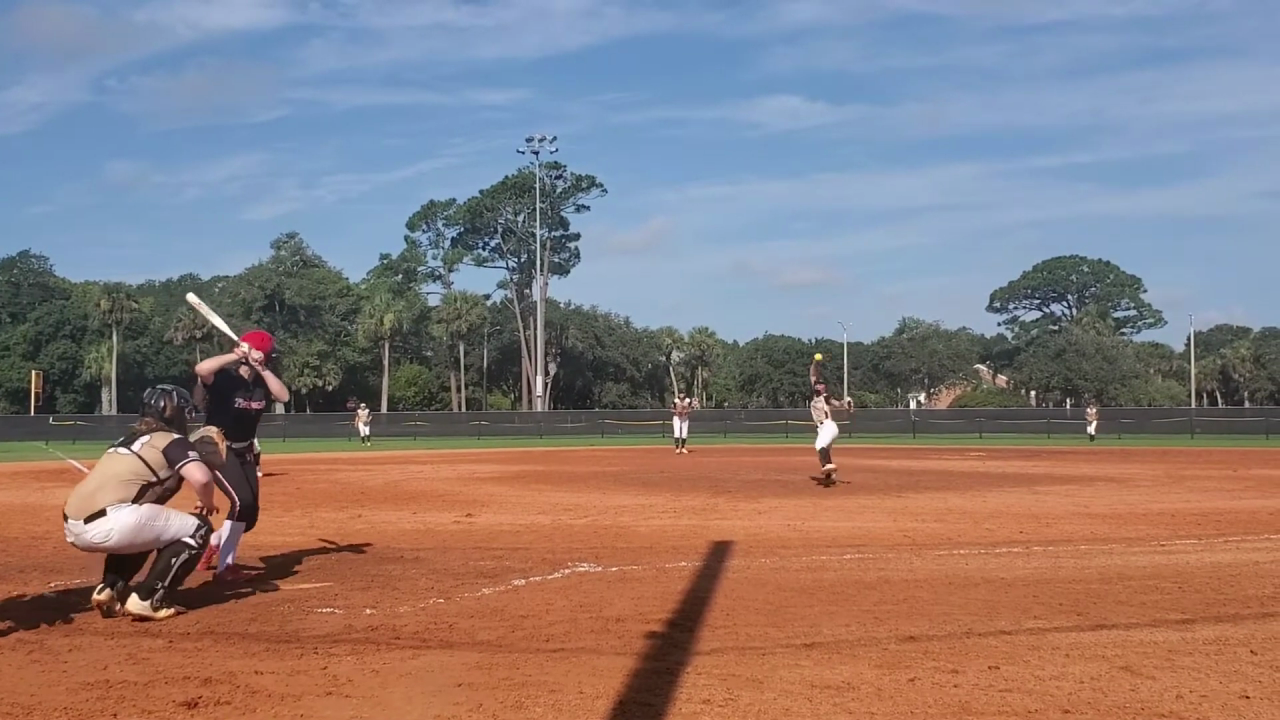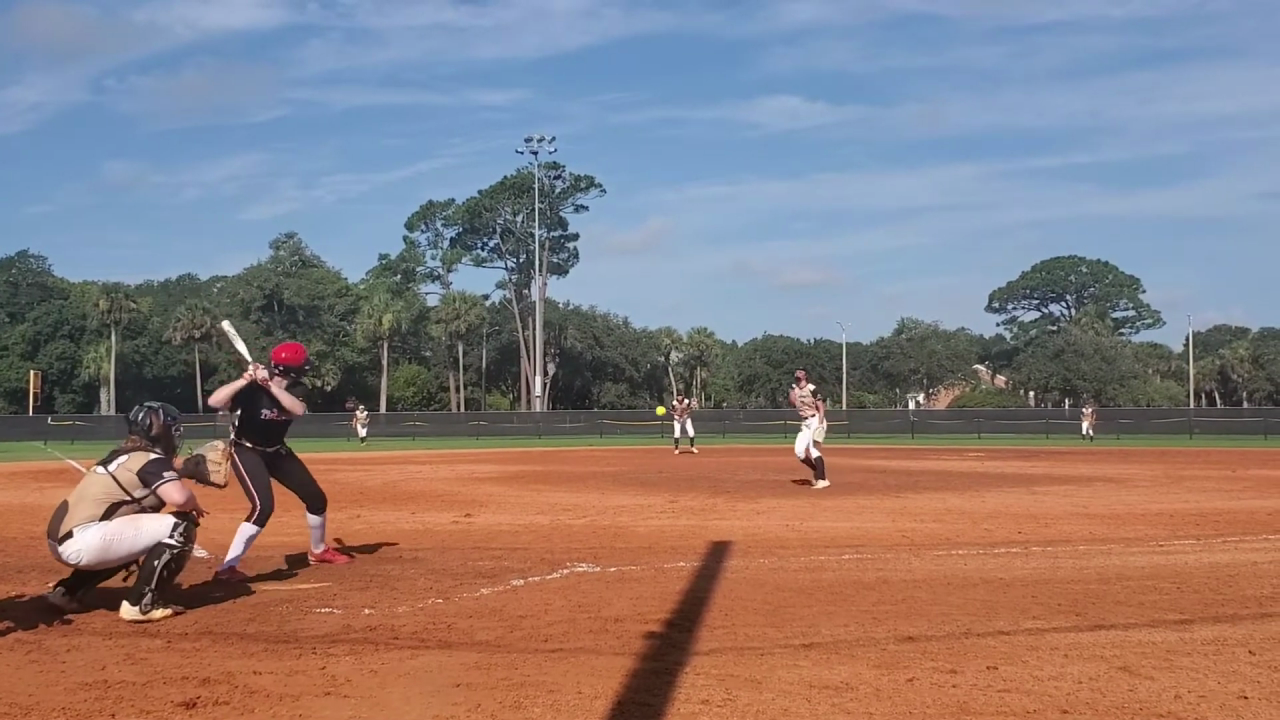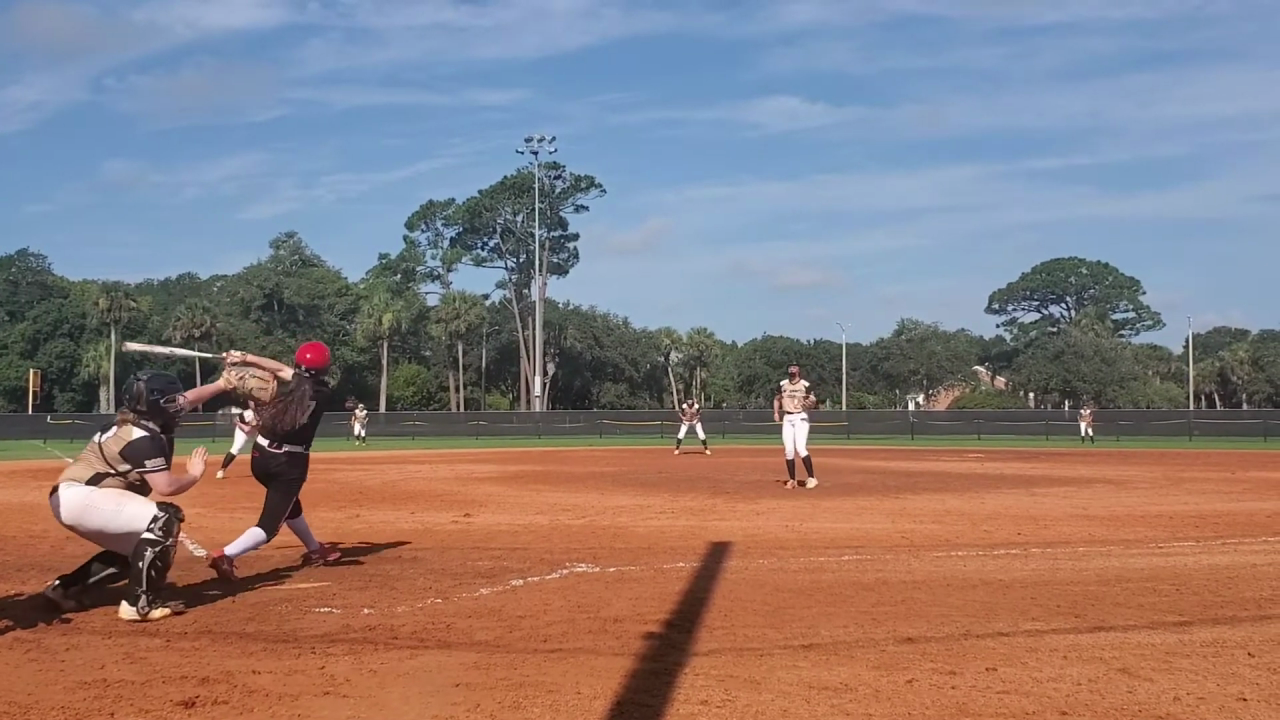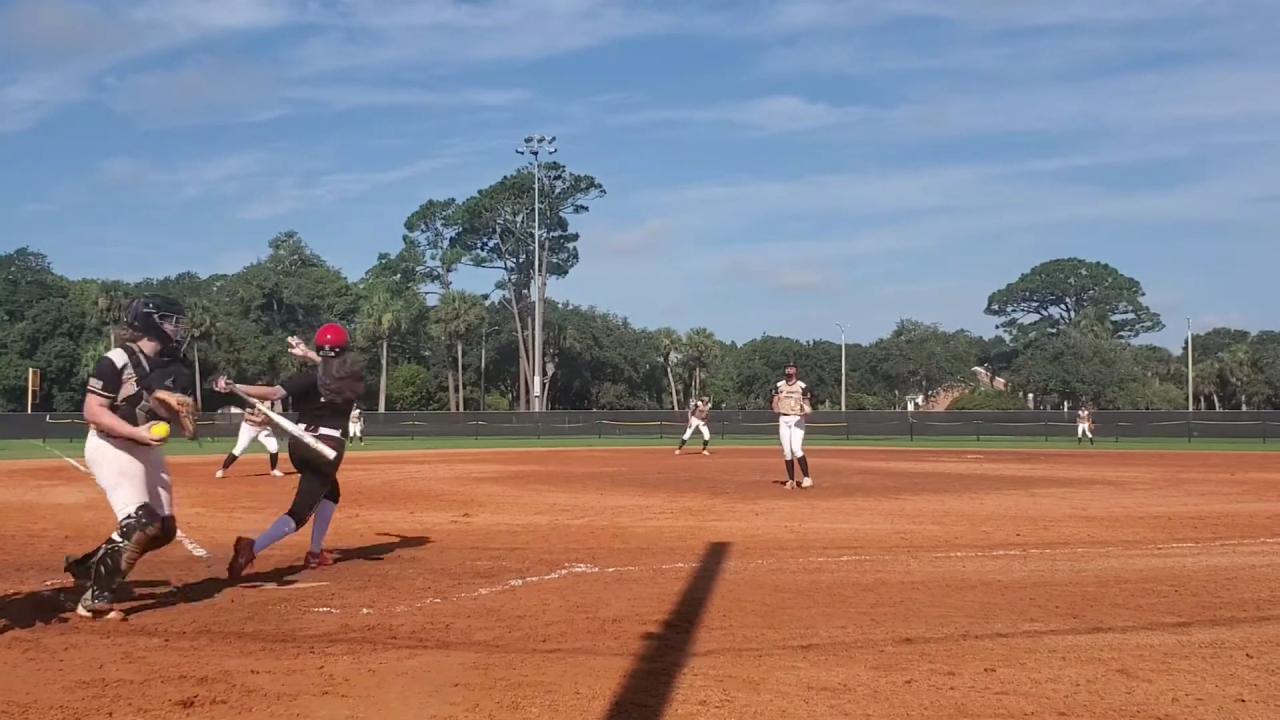
dt=0.4s
person 1, frame 1
left shoulder: (133, 437)
right shoulder: (173, 441)
right elbow: (201, 478)
right wrist: (207, 502)
left hip: (75, 525)
right hip: (106, 521)
left knee: (141, 528)
right knee: (198, 529)
left ankle: (109, 591)
right ankle: (148, 600)
person 1, frame 2
left shoulder: (126, 454)
right shoulder: (152, 461)
right elbow: (179, 497)
right wrist: (193, 504)
left hip: (64, 540)
right hip: (85, 540)
left knee: (137, 547)
right knee: (182, 526)
left ankle: (67, 591)
right ankle: (142, 605)
person 1, frame 3
left shoulder: (146, 420)
right shoulder: (142, 438)
left elbow: (187, 398)
right elbow: (165, 486)
right wrist: (194, 474)
left hip: (81, 497)
right hip: (80, 497)
left knee: (137, 552)
right knee: (166, 518)
left ankle: (66, 589)
right ankle: (141, 604)
person 1, frame 4
left shoulder: (175, 363)
right shoulder: (117, 360)
right elbow: (95, 411)
right wrist: (134, 431)
left hip: (150, 451)
right hip: (113, 447)
left knee: (161, 529)
right knee: (139, 521)
left ankle: (86, 568)
right ankle: (96, 596)
person 2, frame 1
left shoulder: (263, 379)
right shoulder: (226, 378)
left elbow: (283, 397)
right elbow: (201, 369)
left wrist: (260, 368)
right wrist: (236, 356)
left hip: (244, 450)
left knee: (252, 513)
right knee: (243, 501)
left ankle: (213, 547)
right ankle: (224, 566)
person 2, frame 2
left shoulder: (294, 389)
right shoulder: (252, 390)
left elbow: (296, 407)
right elbow: (214, 402)
left wrist: (272, 386)
right wrist: (244, 380)
left hip: (276, 450)
right hip: (247, 452)
left knee: (317, 499)
right knee: (263, 507)
left ankle: (319, 550)
right ankle: (228, 566)
person 2, frame 3
left shoulder: (281, 390)
right shoulder: (320, 390)
right elbow: (291, 375)
right wrist: (249, 358)
left hip: (261, 458)
right hip: (291, 463)
left knee: (289, 504)
right knee: (270, 523)
left ankle: (315, 550)
right ankle: (226, 556)
person 2, frame 4
left shoulder: (309, 375)
right shoulder: (352, 372)
left elbow: (275, 393)
left wrist: (233, 387)
right wrist: (307, 353)
left hip: (299, 444)
right hip: (329, 446)
left knee: (330, 490)
right knee: (301, 512)
left ankle: (314, 552)
right ankle: (251, 547)
